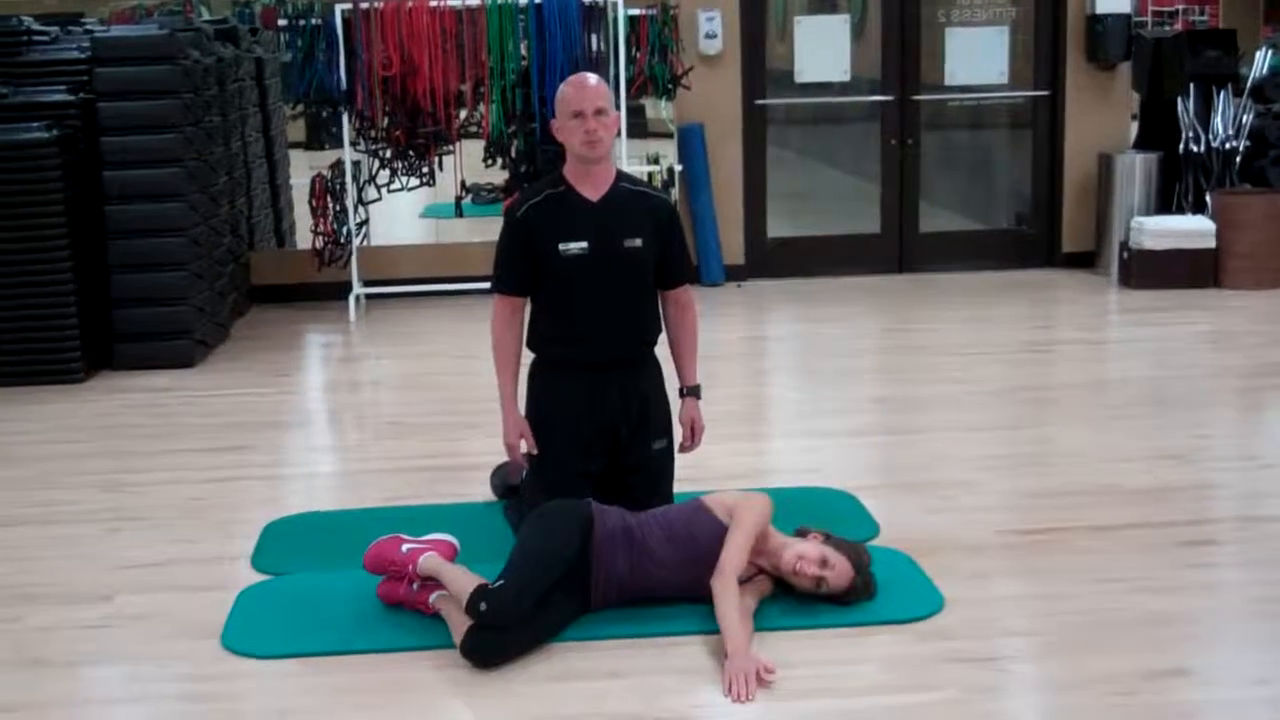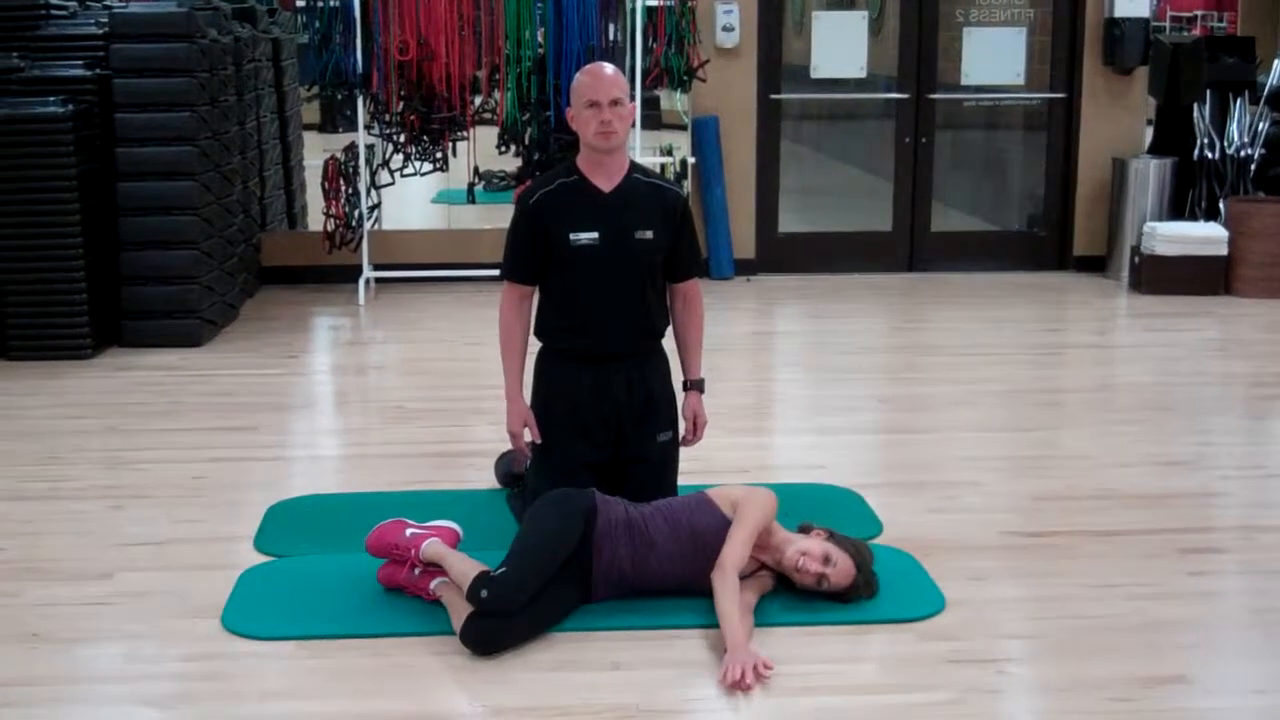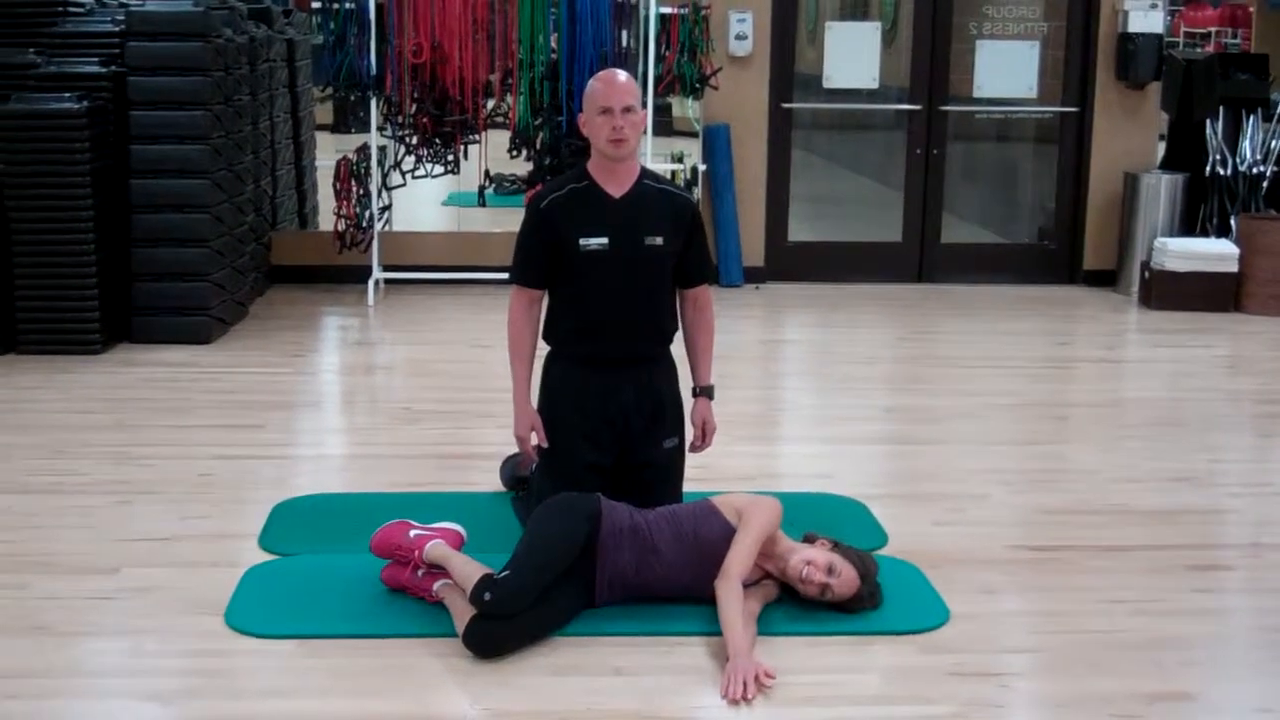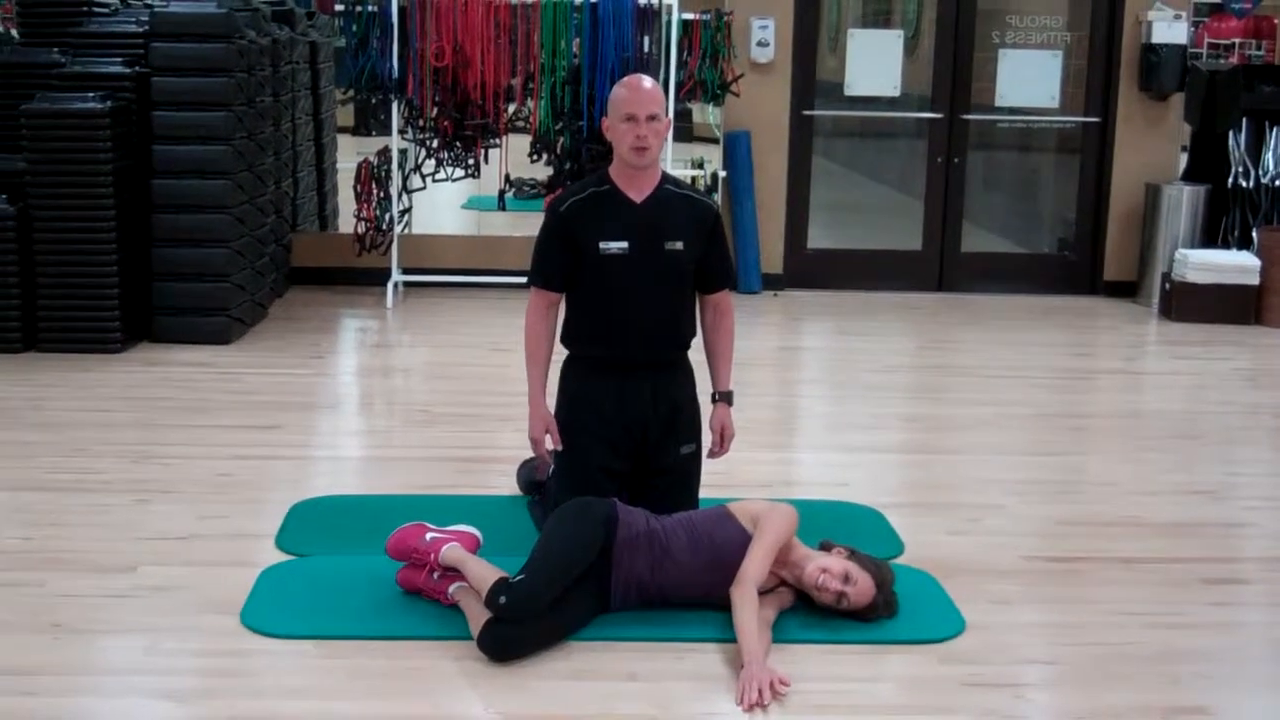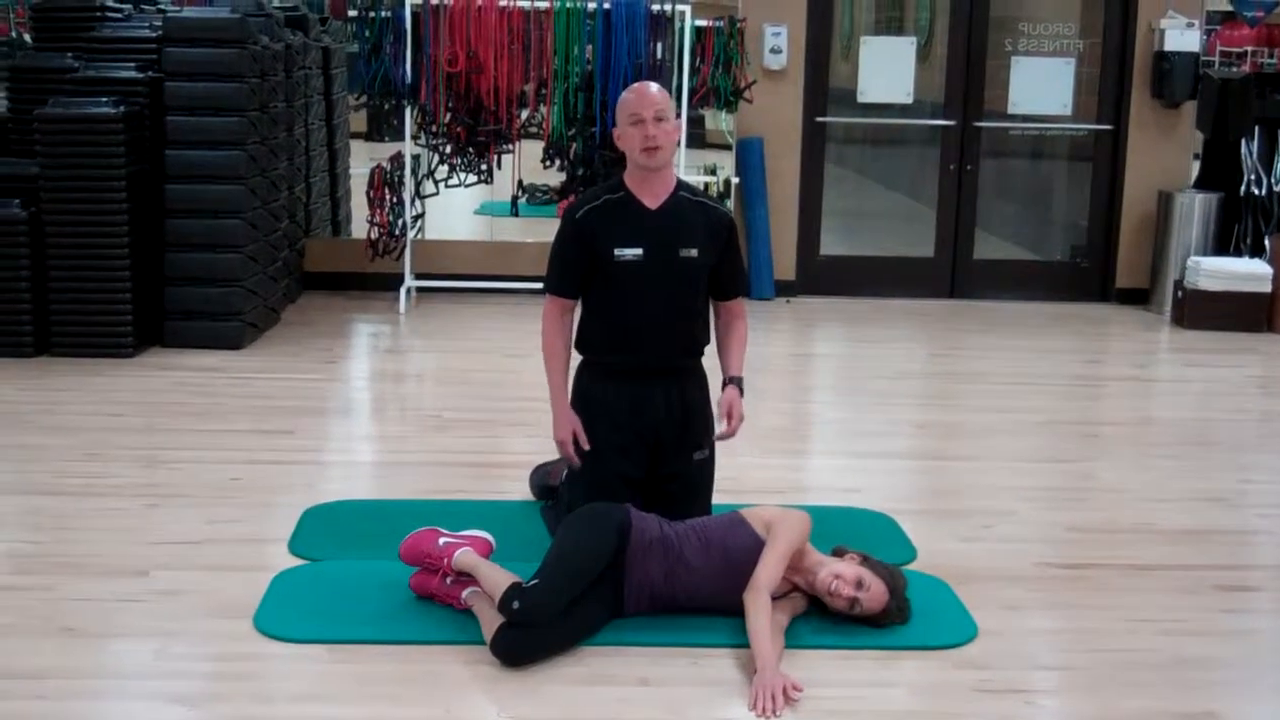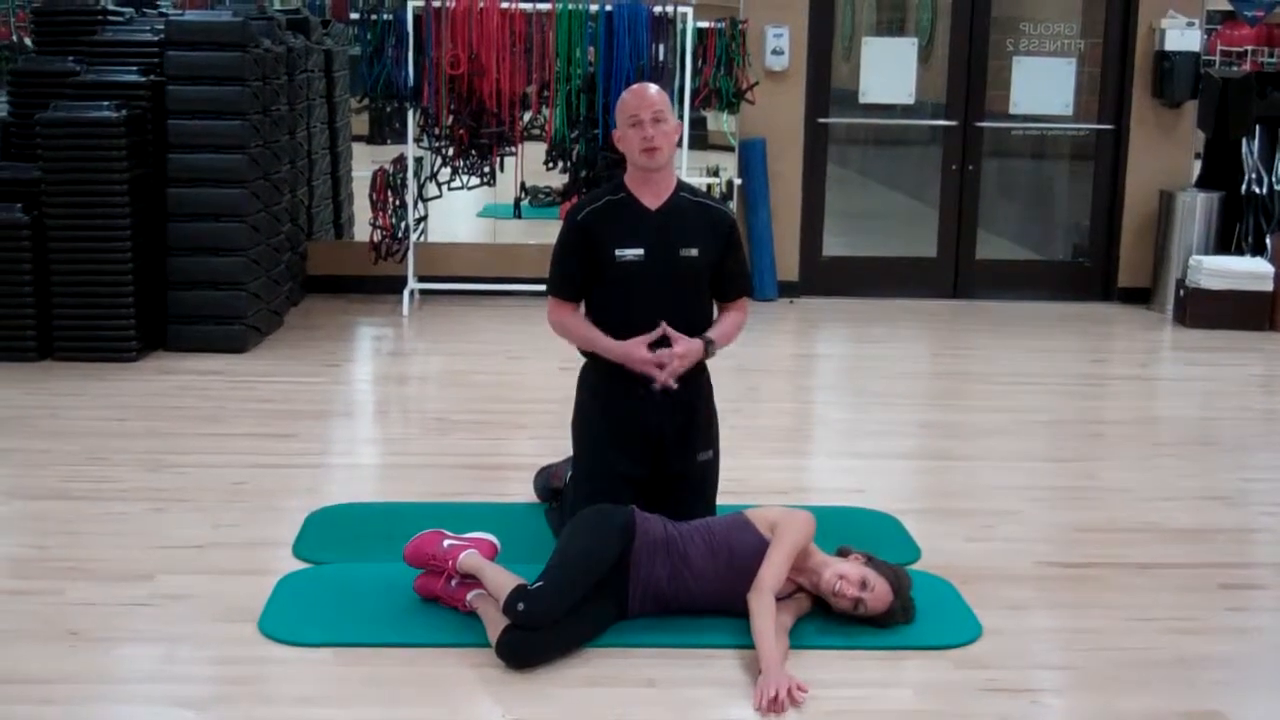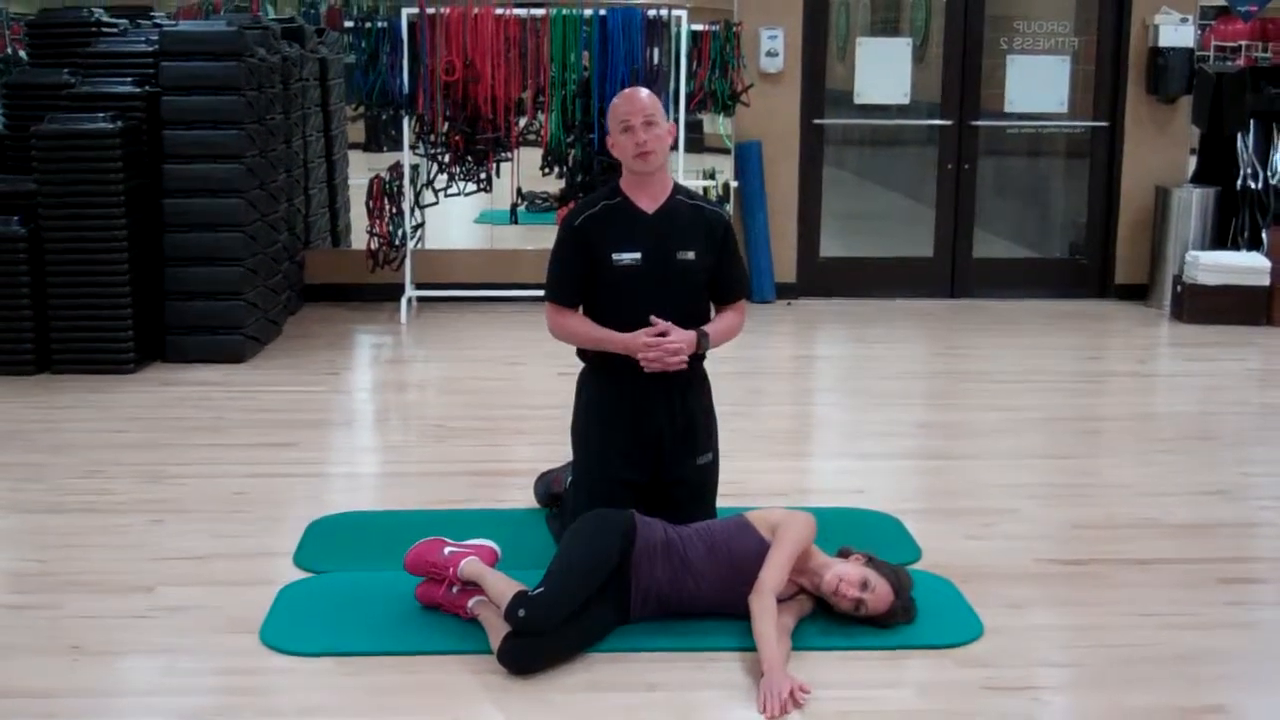
dt=0.5s
person 1, frame 1
left shoulder: (761, 584)
right shoulder: (757, 507)
left elbow: (737, 602)
right elbow: (723, 576)
left wrist: (740, 650)
right wrist: (739, 652)
left hip: (589, 594)
right hip: (576, 531)
left knee: (485, 651)
right knee: (499, 610)
left ankle: (431, 593)
right ankle: (425, 559)
person 1, frame 2
left shoulder: (761, 580)
right shoulder: (761, 502)
left elbow: (737, 600)
right elbow: (723, 571)
left wrist: (738, 647)
right wrist: (738, 648)
left hip: (589, 584)
right hip: (580, 519)
left knee: (484, 636)
right knee: (500, 595)
left ankle: (433, 579)
right ankle: (426, 542)
person 1, frame 3
left shoulder: (766, 589)
right shoulder: (767, 509)
left elbow: (741, 606)
right elbow: (728, 579)
left wrist: (741, 655)
right wrist: (739, 655)
left hip: (593, 588)
right hip: (585, 522)
left knee: (487, 641)
right knee: (503, 597)
left ankle: (437, 582)
right ankle: (431, 546)
person 1, frame 4
left shoulder: (781, 596)
right shoulder: (783, 517)
left elbow: (756, 614)
right elbow: (742, 586)
left wrist: (754, 663)
right wrist: (754, 662)
left hip: (608, 593)
right hip: (601, 528)
left knee: (501, 643)
right knee: (518, 603)
left ankle: (451, 584)
right ankle: (445, 548)
person 1, frame 5
left shoulder: (795, 601)
right shoulder: (796, 523)
left elbow: (770, 618)
right elbow: (756, 592)
left wrist: (767, 669)
right wrist: (767, 667)
left hip: (622, 598)
right hip: (615, 534)
left knee: (515, 647)
right knee: (531, 607)
left ankle: (466, 590)
right ankle: (460, 553)
person 1, frame 6
left shoulder: (798, 603)
right shoulder: (800, 524)
left elbow: (774, 623)
right elbow: (759, 593)
left wrist: (773, 670)
right wrist: (772, 670)
left hip: (625, 601)
right hip: (619, 535)
right knee: (535, 609)
left ankle: (467, 591)
right ankle: (464, 556)
person 1, frame 7
left shoulder: (800, 604)
right shoulder: (800, 525)
left elbow: (775, 622)
right elbow: (760, 595)
left wrist: (774, 672)
right wrist: (774, 671)
left hip: (627, 605)
right hip: (619, 539)
right knee: (537, 614)
left ankle: (471, 598)
right ankle: (465, 562)
person 2, frame 1
left shoulder: (654, 207)
right shoulder: (529, 213)
left elbow: (677, 300)
right elbow: (508, 311)
left wrist: (690, 391)
right wrist: (510, 408)
left hip: (639, 385)
right hip: (560, 389)
right ankle: (516, 481)
person 2, frame 2
left shoulder: (666, 199)
right shoulder: (541, 201)
left elbow: (685, 294)
right elbow: (517, 298)
left wrist: (694, 385)
right wrist: (514, 395)
left hip: (645, 378)
right hip: (566, 379)
right ankle: (522, 472)
person 2, frame 3
left shoulder: (677, 206)
right shoulder: (551, 206)
left elbow: (696, 301)
right elbow: (525, 303)
left wrist: (703, 392)
right wrist: (521, 400)
left hip: (653, 384)
right hip: (573, 383)
right ankle: (528, 475)
person 2, frame 4
left shoulder: (698, 212)
right shoulder: (572, 209)
left elbow: (717, 306)
right elbow: (543, 305)
left wrist: (722, 397)
right wrist: (537, 401)
left hip: (671, 388)
right hip: (591, 387)
right ankle: (546, 481)
person 2, frame 5
left shoulder: (713, 218)
right shoulder: (587, 216)
left elbow: (730, 309)
right elbow: (557, 310)
left wrist: (733, 380)
right wrist: (560, 402)
left hip: (683, 394)
right hip: (604, 392)
right ankle: (559, 482)
person 2, frame 6
left shoulder: (714, 218)
right shoulder: (589, 217)
left elbow: (735, 307)
right elbow: (561, 310)
left wrist: (703, 345)
right wrist: (617, 350)
left hip: (688, 394)
right hip: (609, 392)
right ankle: (564, 485)
person 2, frame 7
left shoulder: (710, 221)
right shoulder: (585, 222)
left elbow: (734, 312)
right elbow: (559, 319)
left wrist: (695, 339)
right wrist: (628, 342)
left hip: (685, 397)
right hip: (608, 396)
right ankle: (565, 489)
